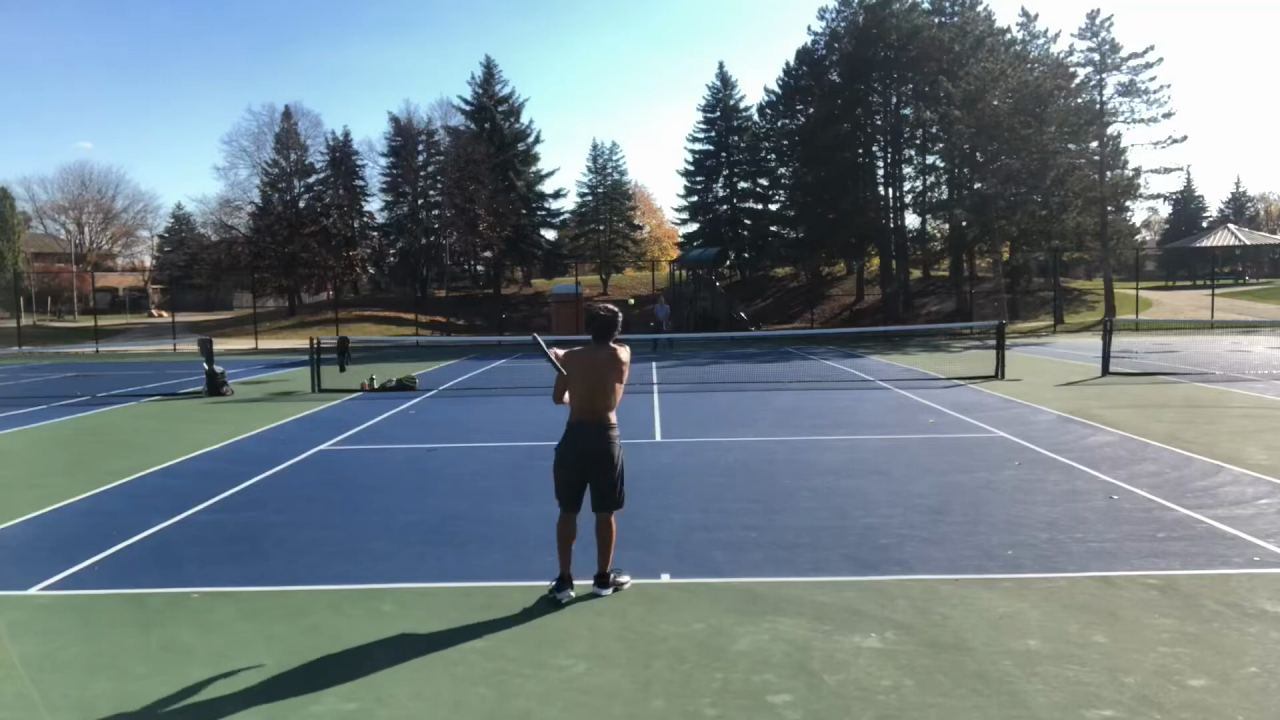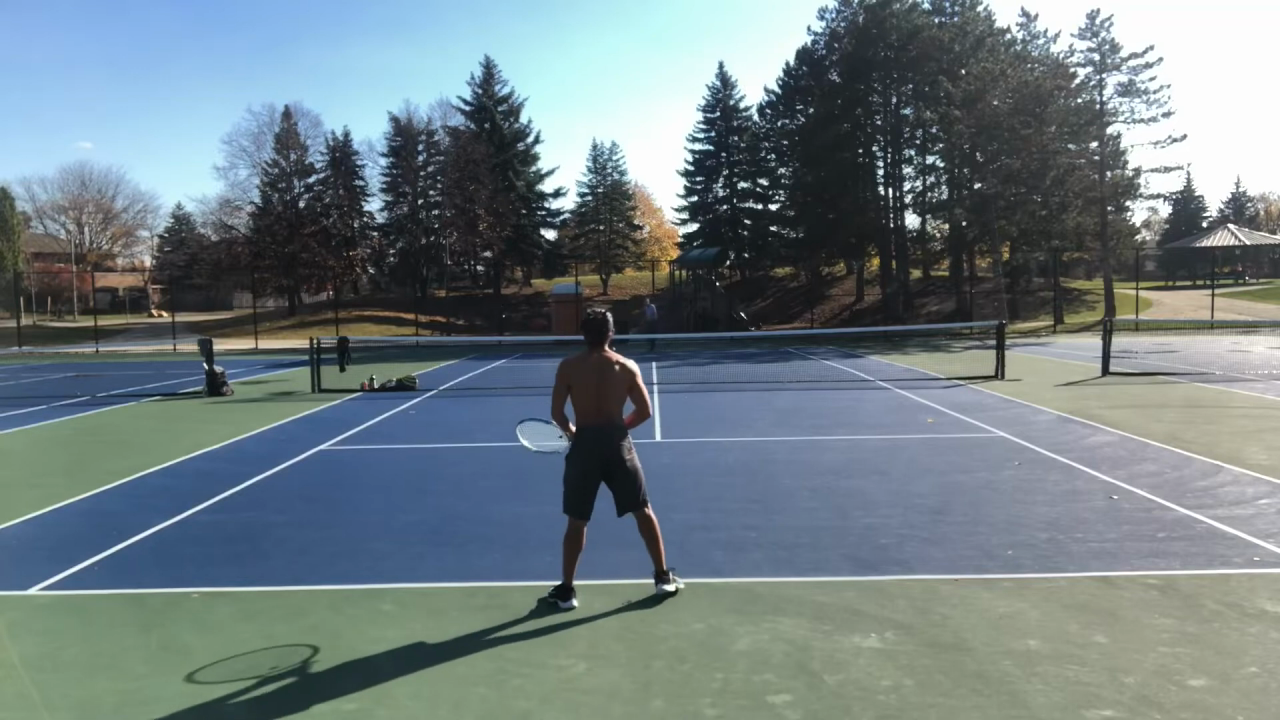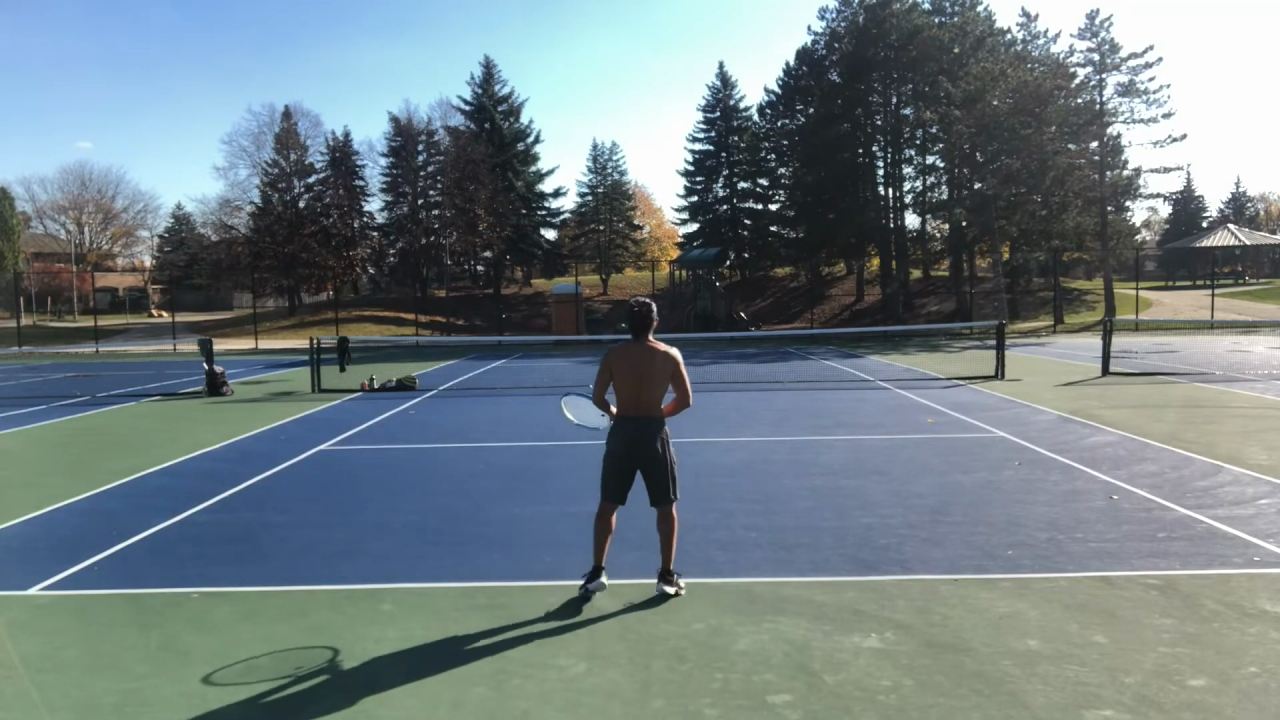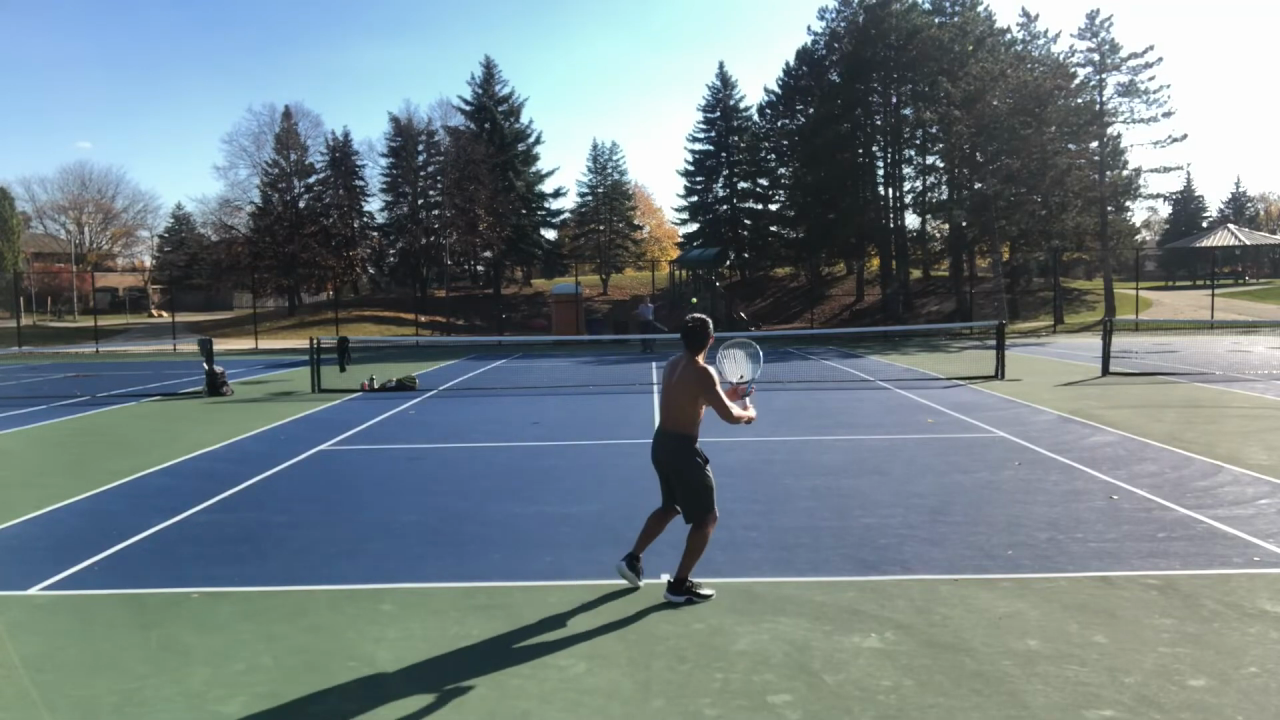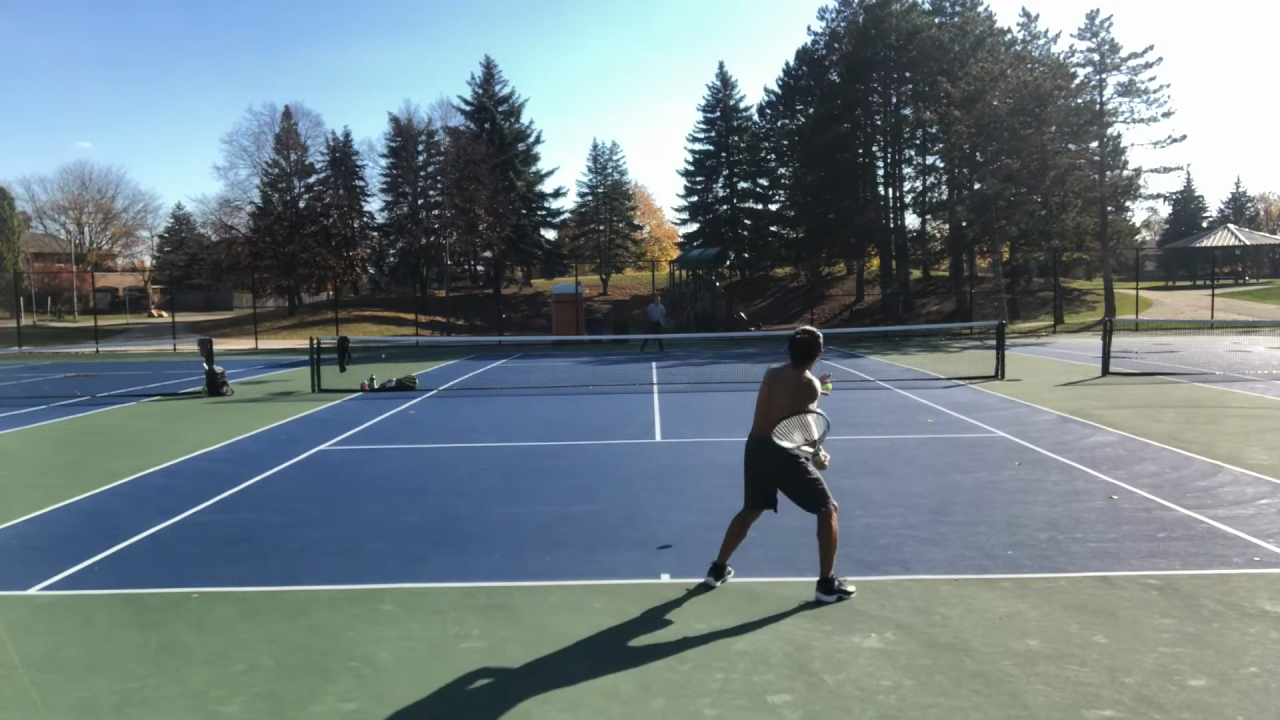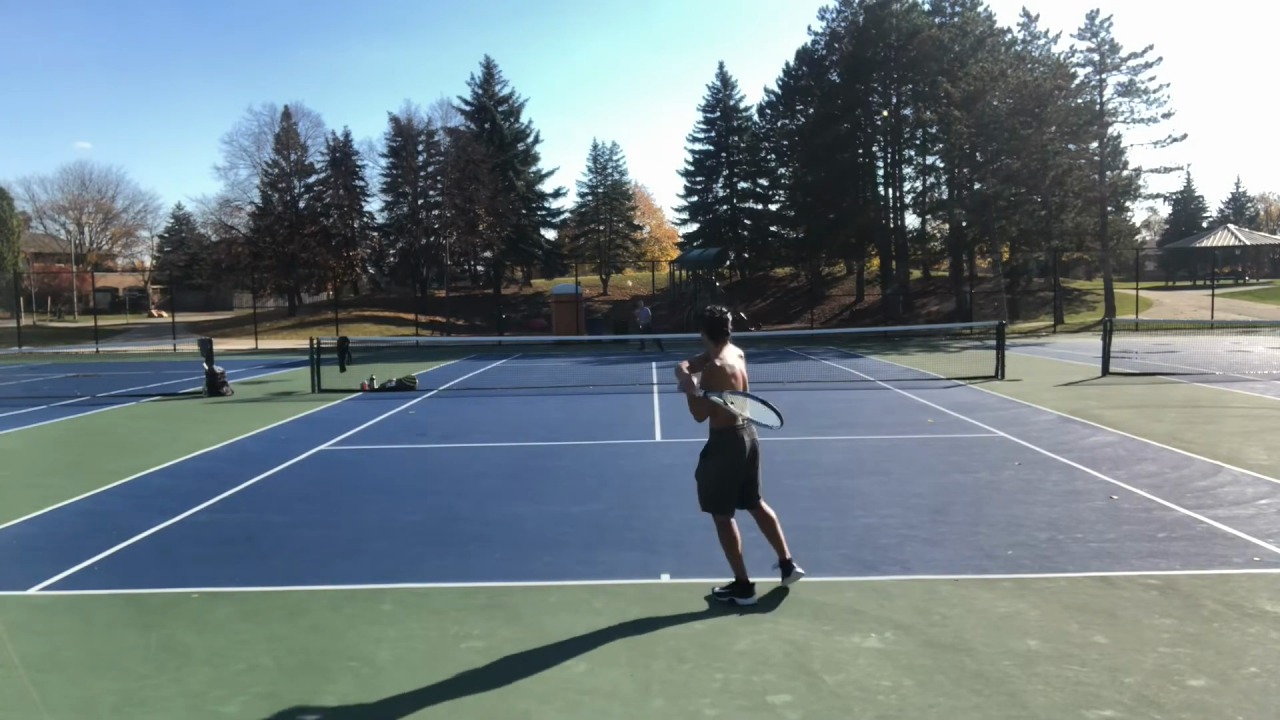
dt=0.7s
person 1, frame 1
left shoulder: (572, 357)
right shoulder: (623, 355)
left elbow: (558, 398)
left hip: (575, 436)
right hip: (606, 437)
left knee: (568, 512)
right knee: (606, 513)
left ankle: (564, 581)
right ankle: (603, 578)
person 1, frame 2
left shoulder: (569, 366)
right shoulder: (627, 366)
left elbow: (557, 412)
right elbow: (645, 412)
left hip: (585, 443)
right hip: (618, 442)
left knee: (577, 521)
right knee: (642, 510)
left ankle: (566, 589)
right ankle: (663, 576)
person 1, frame 3
left shoulder: (612, 355)
right shoulder: (670, 356)
left elbow: (598, 398)
right elbow: (685, 400)
left hip: (622, 432)
right hip: (653, 433)
left knee: (608, 505)
right knee: (666, 506)
left ankle: (597, 571)
right ankle: (667, 575)
person 1, frame 4
left shoulder: (673, 364)
right shoulder: (701, 372)
right elbow: (728, 415)
left wrist: (727, 396)
right wrist: (747, 414)
left hip: (662, 443)
right hip: (683, 449)
left knee: (669, 507)
right knee: (706, 518)
left ankle: (633, 559)
right ankle: (680, 585)
person 1, frame 5
left shoulder: (772, 373)
right shoulder: (809, 384)
right wrist: (818, 455)
left hip: (755, 448)
right hip: (783, 454)
left knee: (751, 511)
right knee: (828, 510)
left ankle: (719, 568)
right ankle: (827, 584)
person 1, frame 6
left shoulder: (714, 366)
right shoulder: (736, 353)
left elbow: (700, 415)
right elbow: (689, 364)
left wrist: (690, 389)
right wrist: (686, 374)
left hip: (724, 442)
right hip: (747, 435)
left knee: (722, 515)
right knee: (755, 503)
left ankle: (743, 586)
right ankle: (787, 562)
